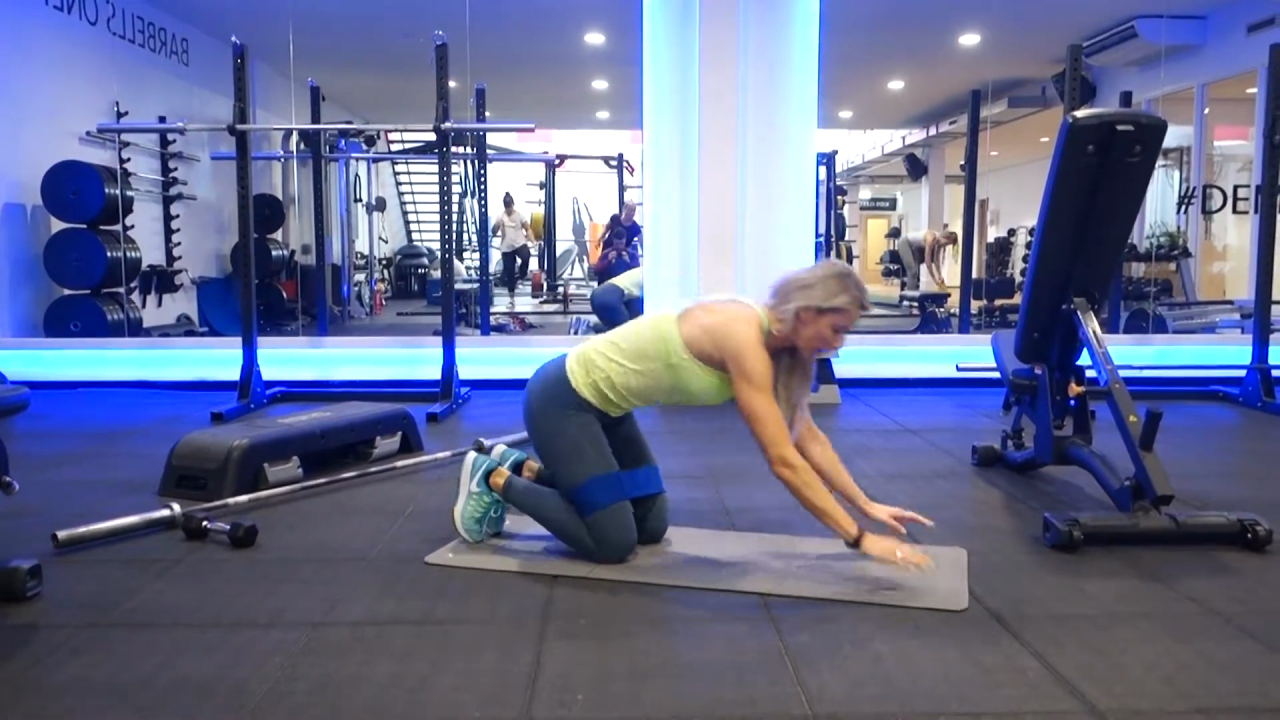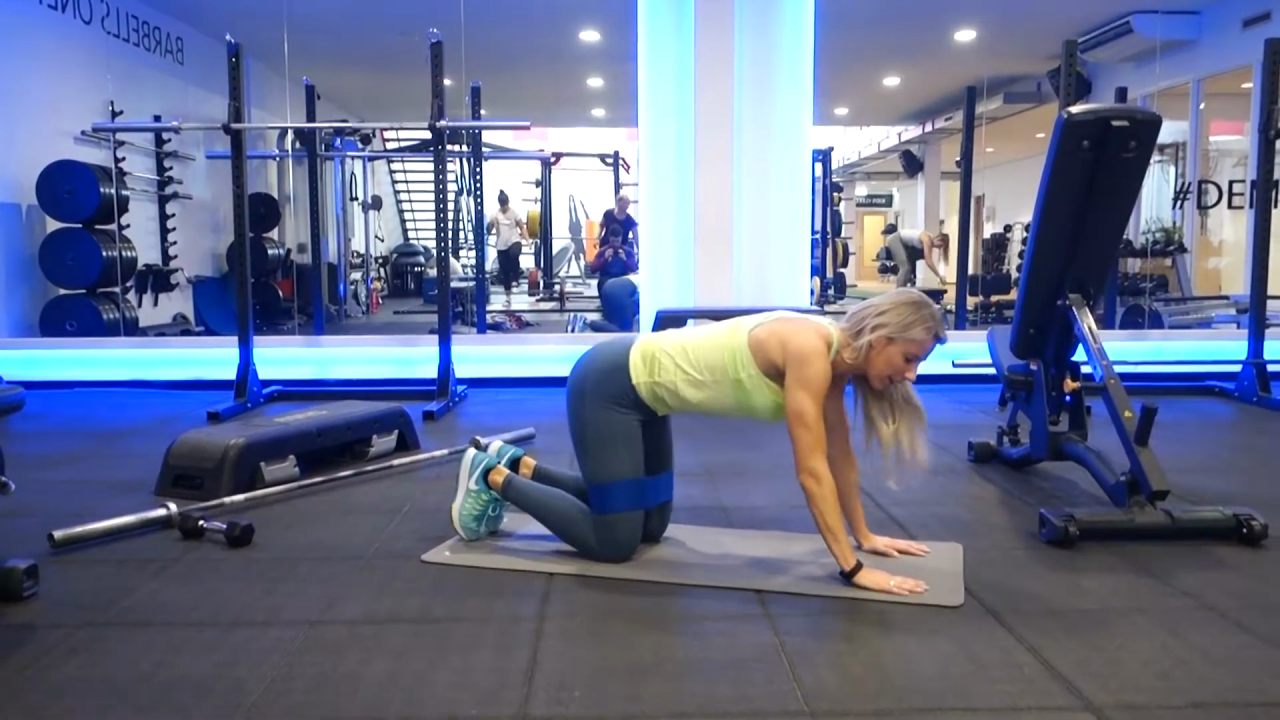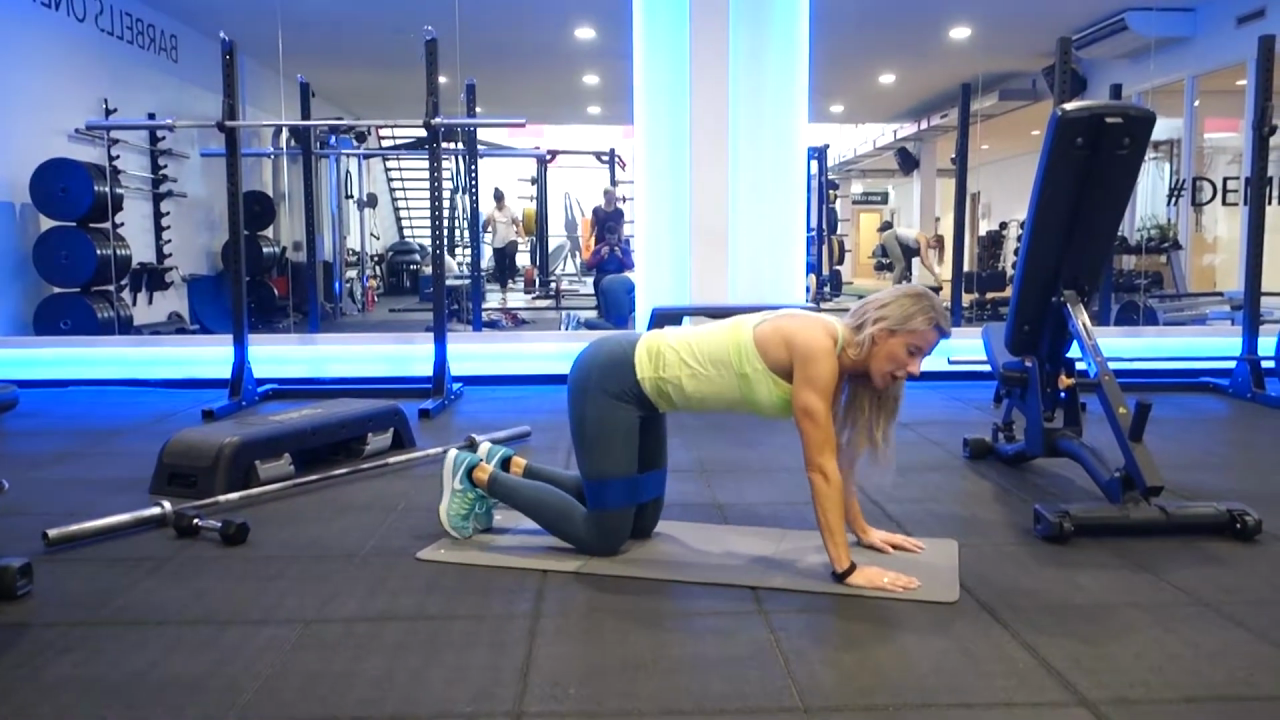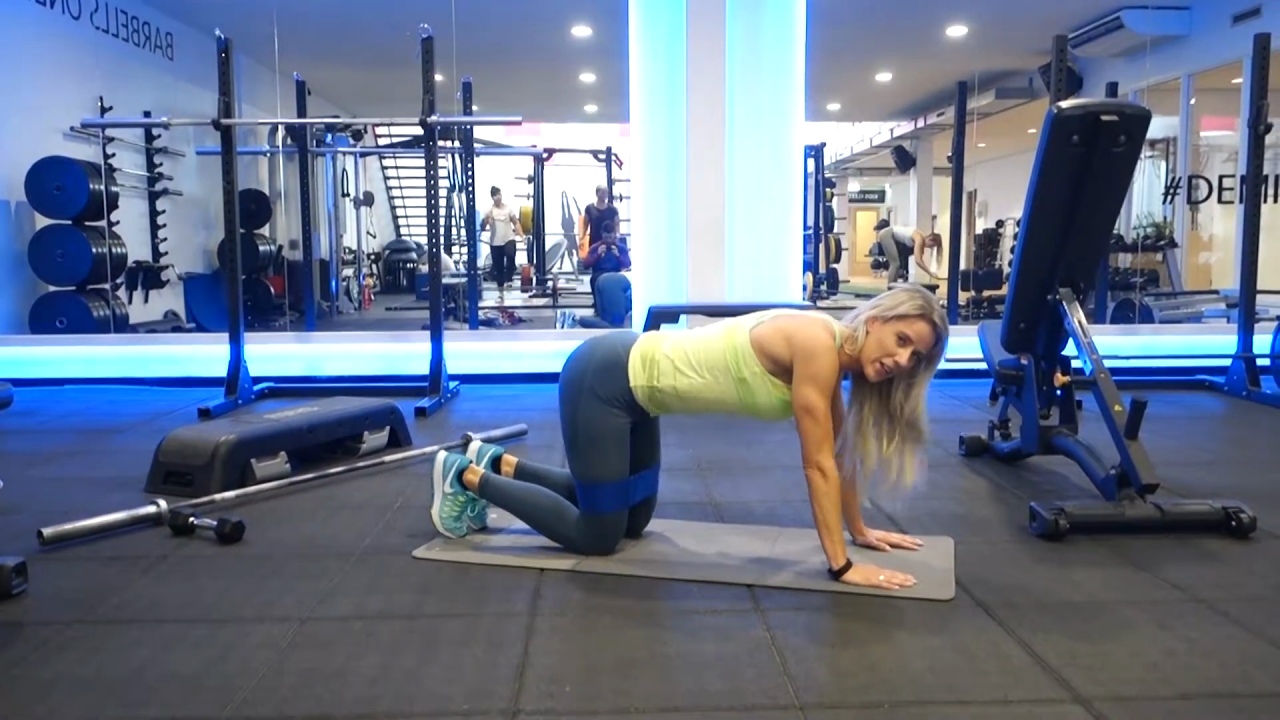
dt=0.4s
person 1, frame 1
left shoulder: (773, 337)
right shoulder: (743, 338)
left elbow: (805, 433)
right elbow: (783, 459)
left wrist: (867, 505)
right wrist: (858, 538)
left hip: (601, 399)
right hip: (564, 399)
left knee: (650, 527)
right knee: (612, 545)
left ankle: (523, 468)
right ankle: (495, 481)
person 1, frame 2
left shoulder: (834, 357)
right shoulder: (810, 350)
left elbow: (839, 457)
right elbow: (812, 472)
left wrist: (864, 535)
right wrist: (852, 568)
left hip: (640, 385)
right hip: (608, 383)
left knee: (649, 527)
right knee: (612, 542)
left ankle: (516, 464)
right ankle: (492, 479)
person 1, frame 3
left shoulder: (840, 355)
right shoulder: (818, 346)
left elbow: (836, 455)
right elbow: (820, 467)
left wrist: (864, 530)
right wrist: (845, 568)
left hip: (639, 378)
right hip: (609, 376)
left knee: (640, 521)
right knee: (604, 536)
left ankle: (506, 465)
right ankle: (476, 475)
person 1, frame 4
left shoulder: (834, 354)
right shoulder: (819, 344)
left elbow: (838, 454)
right elbow: (819, 466)
left wrist: (861, 530)
right wrist: (842, 565)
left hip: (634, 375)
right hip: (602, 379)
left knee: (631, 520)
right knee: (597, 535)
left ankle: (497, 464)
right ankle: (467, 477)
